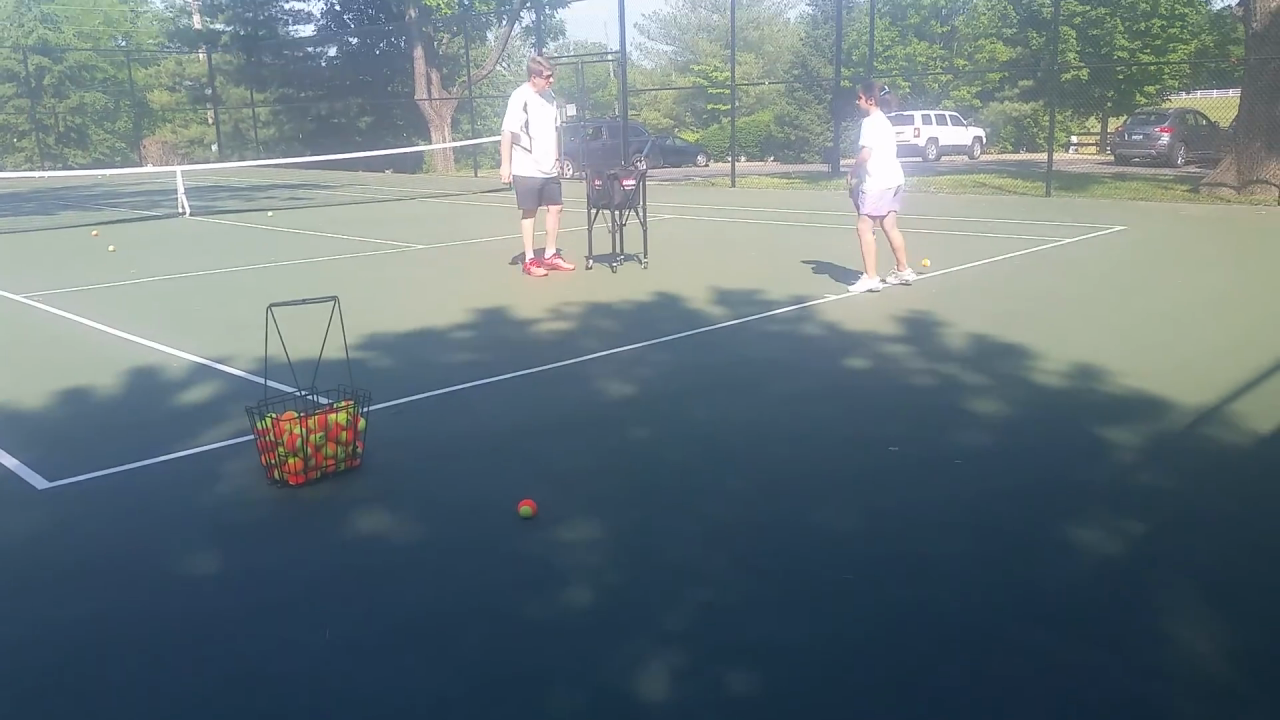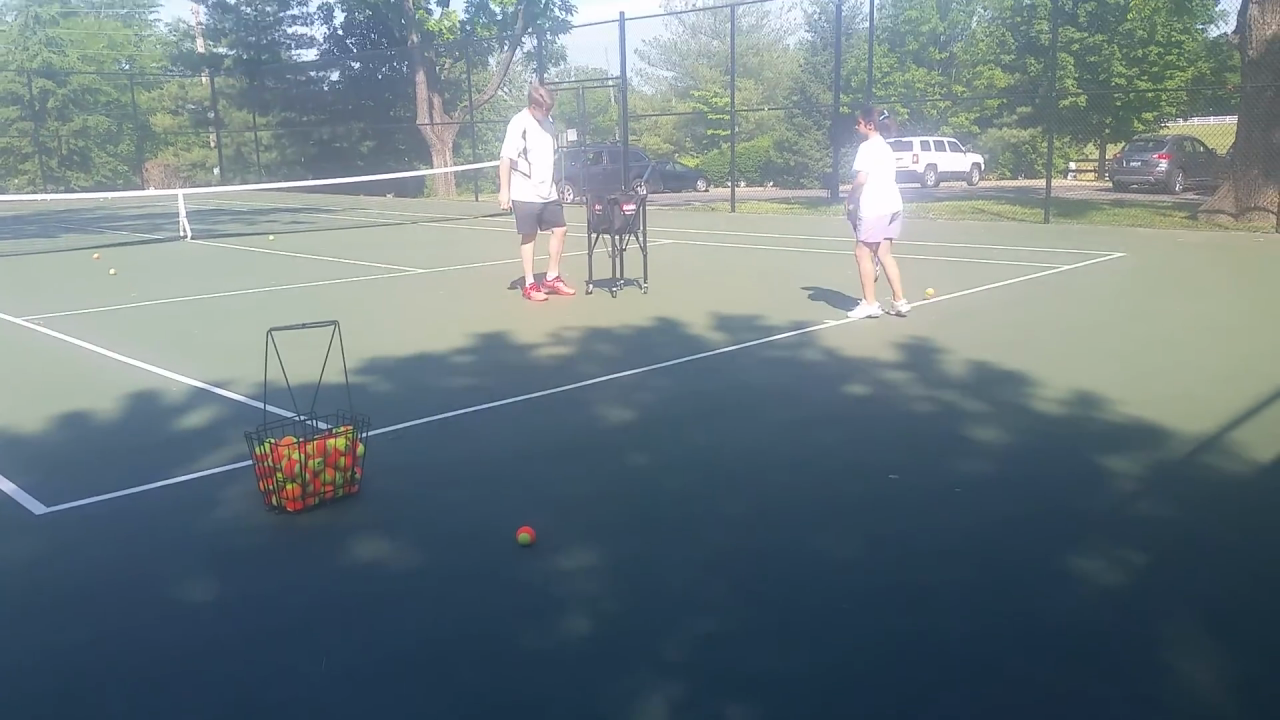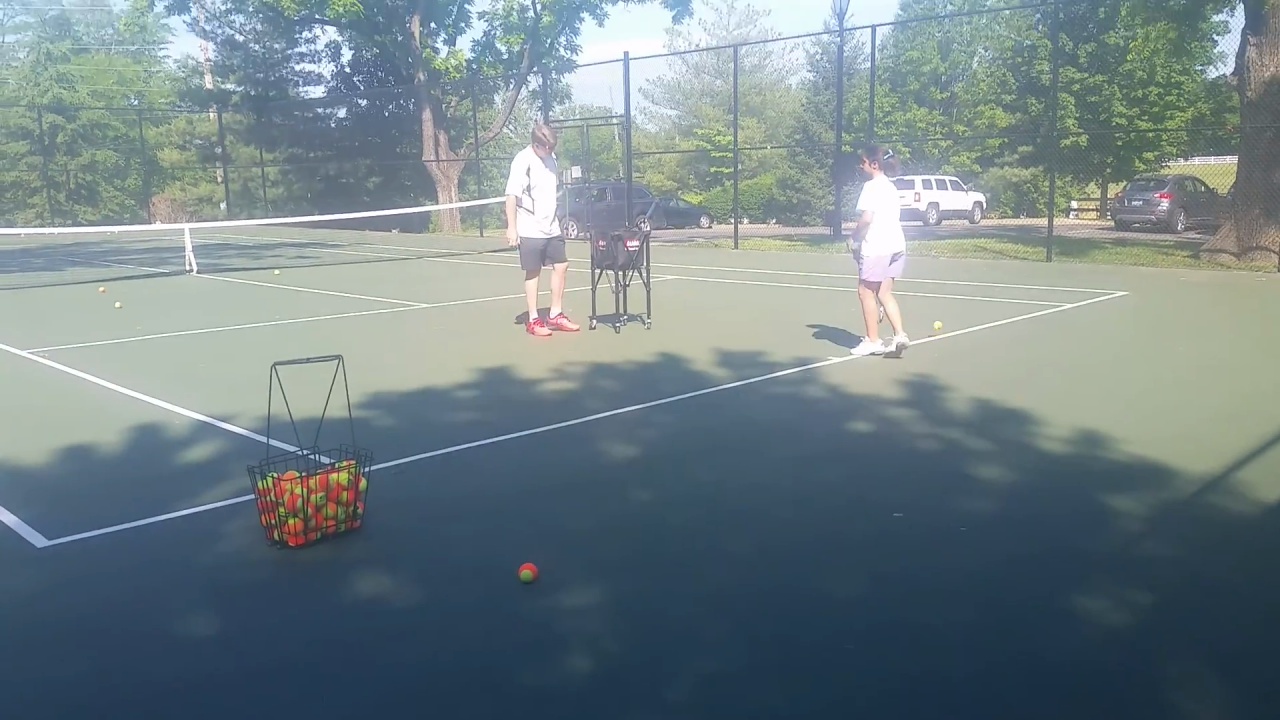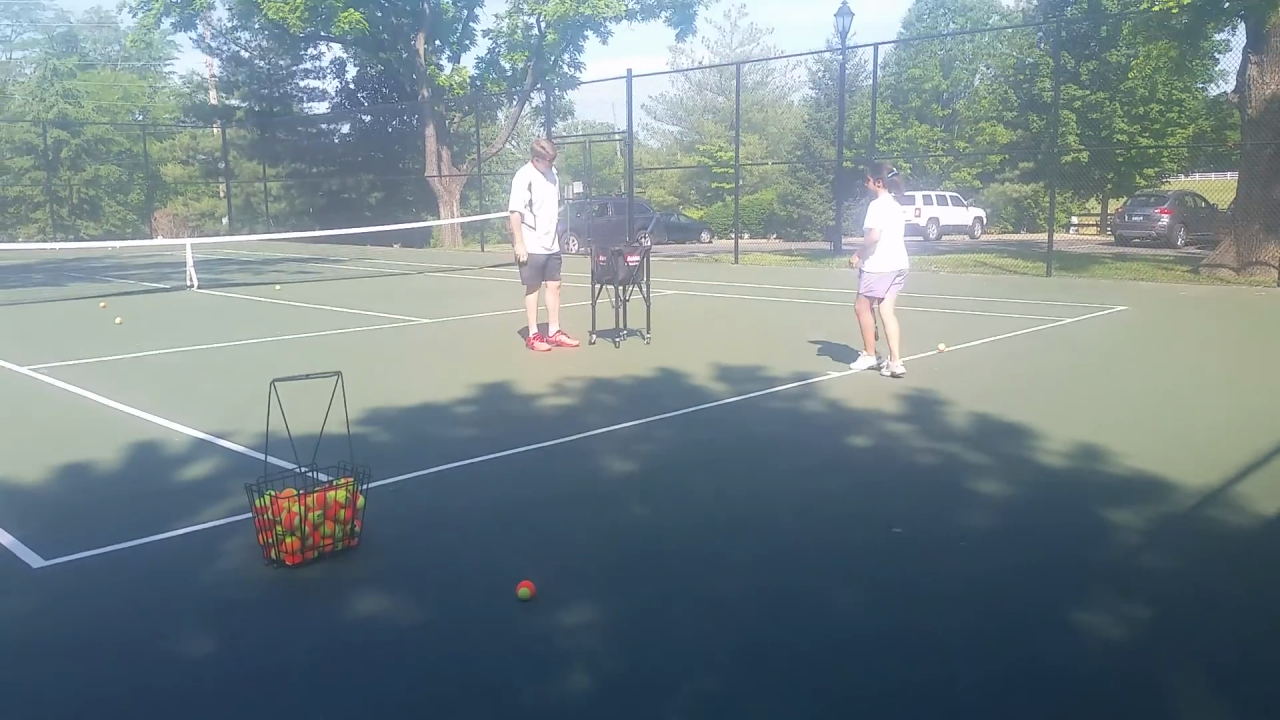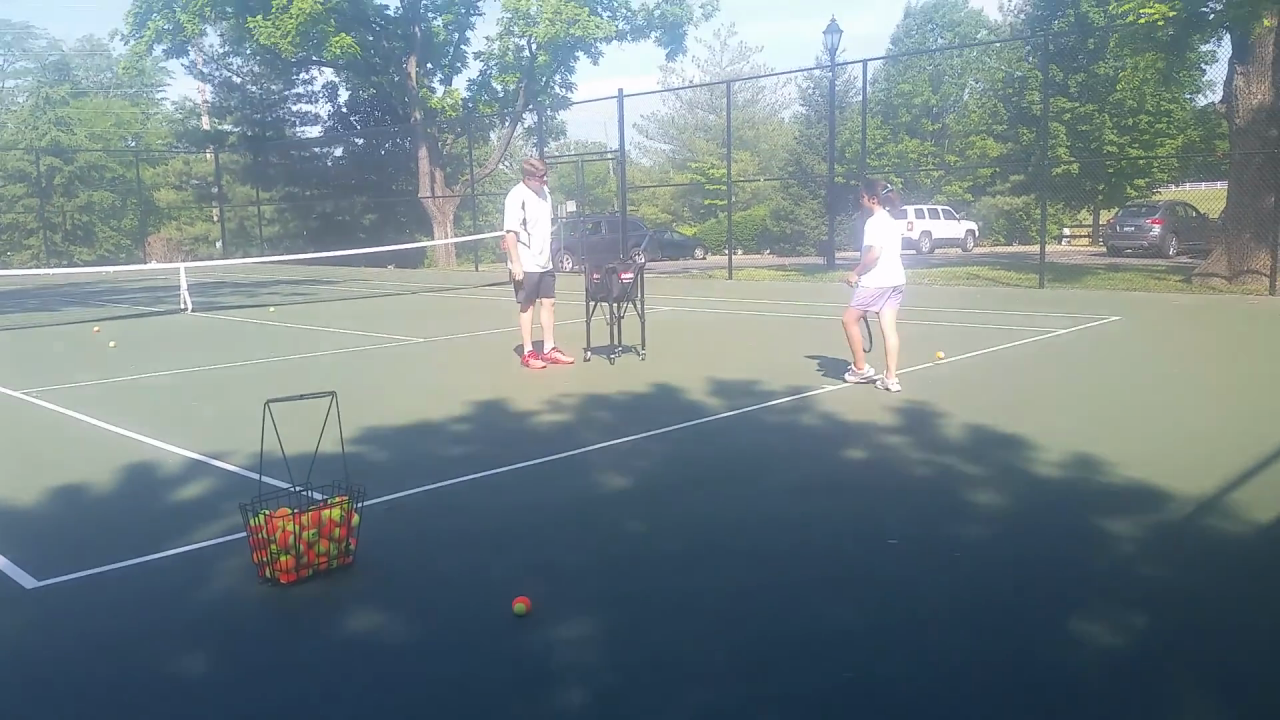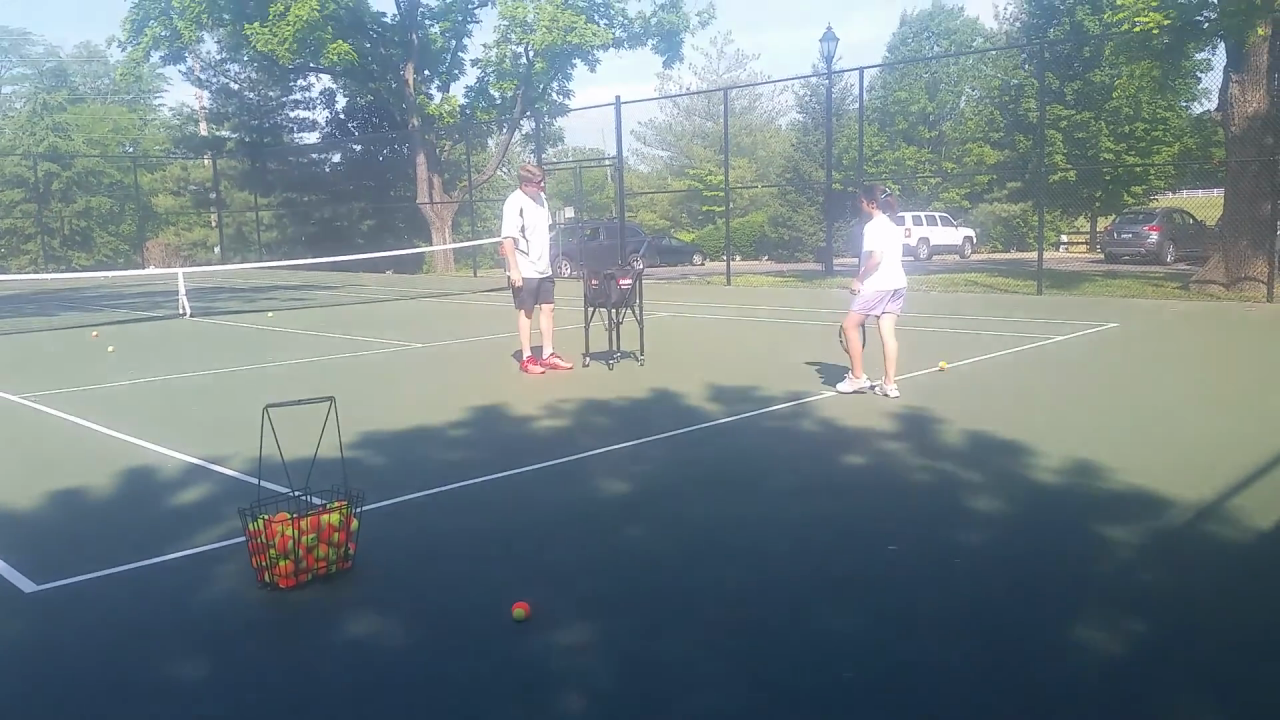
dt=0.1s
person 1, frame 1
left shoulder: (549, 95)
right shoulder: (520, 98)
right elbow: (508, 132)
left wrist: (556, 158)
right wrist: (506, 164)
left hip: (549, 168)
right hip: (527, 169)
left knee: (555, 208)
right knee: (530, 212)
left ankle: (550, 255)
right ankle: (530, 260)
person 1, frame 2
left shoulder: (547, 121)
right shoulder: (519, 124)
right elbow: (506, 158)
right wrist: (504, 190)
left hip: (548, 192)
right hip: (526, 193)
left knee: (560, 230)
right knee: (529, 237)
left ankle: (552, 278)
right ankle: (530, 285)
person 1, frame 3
left shoulder: (551, 158)
right shoulder: (523, 161)
right elbow: (511, 196)
right wrist: (511, 227)
left hip: (551, 227)
right hip: (529, 230)
left knee: (561, 267)
right knee: (533, 273)
left ankle: (555, 315)
right ankle: (533, 320)
person 1, frame 4
left shoulder: (551, 172)
right shoulder: (524, 177)
right elbow: (515, 212)
right wrist: (519, 243)
left hip: (551, 243)
right hip: (532, 245)
left knee: (554, 285)
right knee: (533, 287)
left ankle: (554, 332)
right ankle: (533, 336)
person 1, frame 5
left shoulder: (544, 191)
right shoulder: (517, 196)
right elbow: (510, 232)
right wrist: (515, 262)
left hip: (544, 262)
right hip: (526, 264)
left knee: (548, 302)
right knee: (527, 306)
left ankle: (549, 350)
right ankle: (528, 353)
person 1, frame 6
left shoulder: (540, 197)
right shoulder: (515, 203)
right elbow: (508, 239)
right wrist: (514, 269)
left hip: (543, 268)
right hip: (525, 270)
left knee: (548, 308)
right knee: (526, 312)
left ankle: (548, 355)
right ankle: (527, 359)
person 2, frame 1
left shoulder: (870, 122)
right shoulder: (884, 122)
left elbow: (865, 154)
left wrist: (853, 174)
right wrist: (861, 177)
left hip: (879, 182)
right hip: (894, 180)
left knee: (864, 227)
right knee: (890, 226)
left ankle: (871, 277)
right ankle: (903, 270)
person 2, frame 2
left shoulder: (867, 147)
right shoulder: (885, 148)
left elbow: (861, 179)
left wrist: (850, 199)
right wrist: (858, 202)
left hip: (875, 208)
right hip: (892, 206)
left knee: (863, 254)
right knee: (884, 255)
left ankle: (870, 303)
right ankle: (899, 301)
person 2, frame 3
left shoulder: (871, 186)
right shoulder: (890, 187)
left elbow: (866, 218)
left wrist: (853, 238)
right wrist: (861, 239)
left hip: (877, 247)
right hip: (896, 246)
left knee: (867, 293)
right knee: (884, 294)
left ankle: (873, 341)
right ankle: (899, 336)
person 2, frame 4
left shoulder: (878, 205)
right shoulder: (896, 206)
left elbow: (874, 236)
left wrist: (857, 255)
right wrist: (864, 256)
left hip: (879, 265)
right hip: (898, 263)
left knee: (862, 307)
right knee: (887, 312)
left ankle: (869, 355)
right ankle: (894, 362)
person 2, frame 5
left shoulder: (874, 222)
right shoulder: (892, 222)
left elbow: (874, 253)
left wrist: (855, 272)
right wrist: (861, 272)
left hip: (875, 281)
right hip: (896, 279)
left knee: (850, 320)
right knee: (889, 329)
left ankle: (861, 368)
right ankle: (891, 378)
person 2, frame 6
left shoulder: (873, 226)
right shoulder: (894, 226)
left elbow: (875, 258)
left wrist: (858, 279)
left hip: (877, 285)
right hip: (897, 283)
left knee: (850, 325)
right knee: (888, 334)
left ankle: (857, 377)
right ankle: (889, 384)
